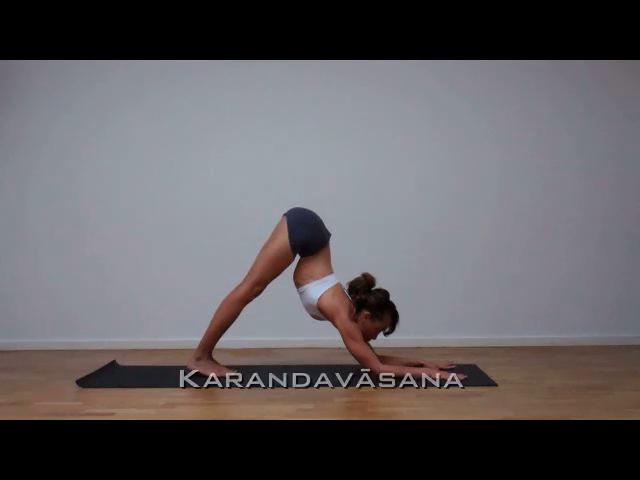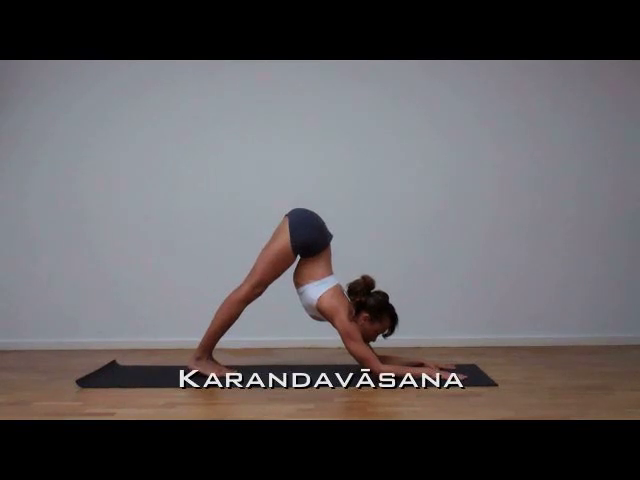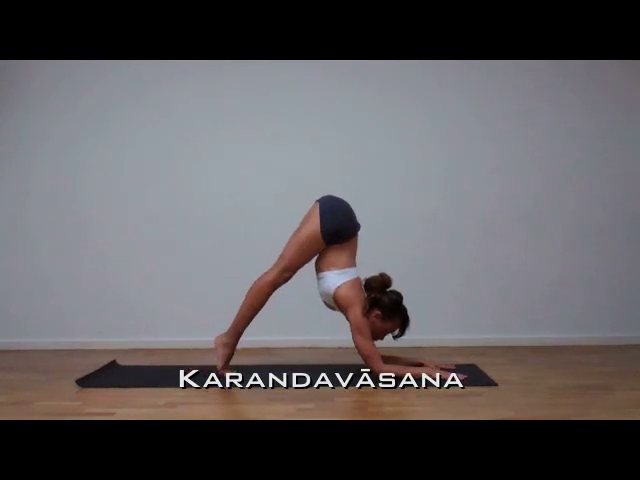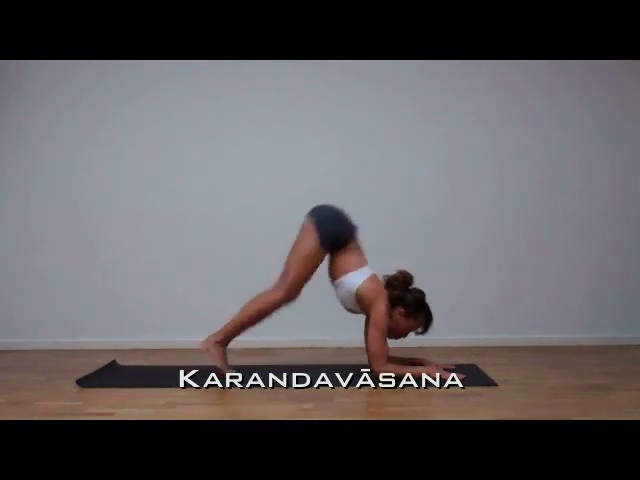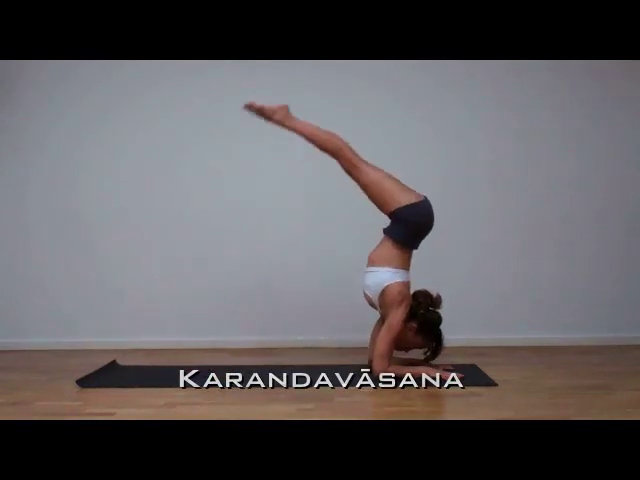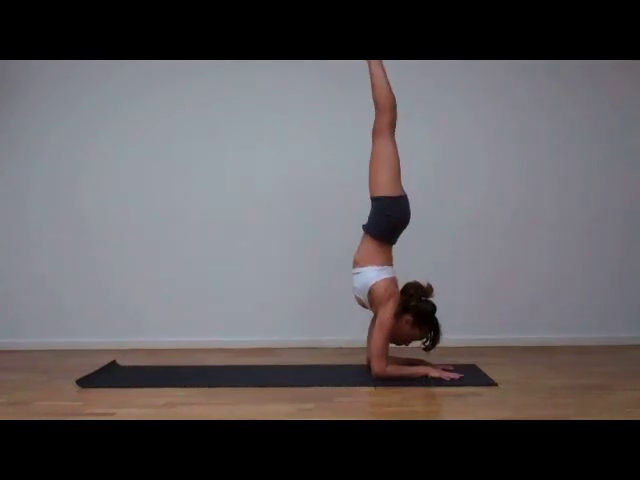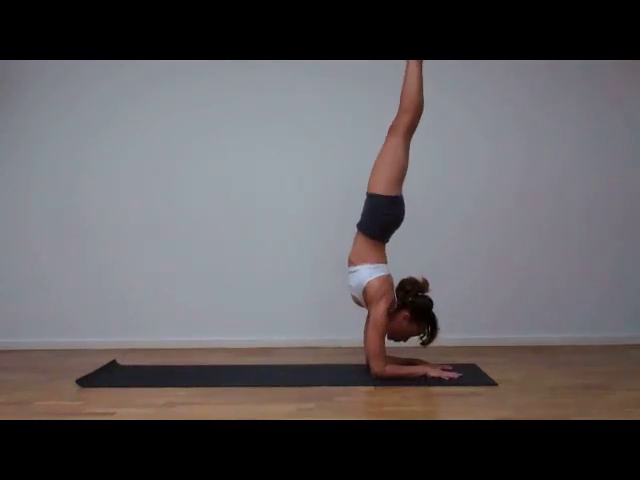
dt=0.7s
person 1, frame 1
left shoulder: (351, 311)
right shoulder: (345, 317)
left elbow: (372, 358)
right elbow: (377, 369)
left wrist: (420, 362)
right wrist: (428, 373)
left hip: (305, 227)
right hip: (300, 228)
left knee: (251, 290)
right knee: (247, 289)
right ankle: (200, 356)
person 1, frame 2
left shoulder: (350, 313)
right shoulder: (344, 318)
left elbow: (372, 358)
right elbow: (377, 369)
left wrist: (420, 362)
right wrist: (427, 373)
left hip: (306, 228)
right hip: (301, 228)
left knee: (252, 291)
right knee: (249, 290)
right ankle: (200, 356)
person 1, frame 3
left shoulder: (362, 305)
right shoulder: (357, 310)
left elbow: (374, 356)
right elbow: (378, 367)
left wrist: (420, 362)
right wrist: (425, 372)
left knee: (280, 276)
right knee: (278, 274)
right ankle: (229, 338)
person 1, frame 4
left shoulder: (373, 299)
right shoulder: (379, 304)
left elbow: (377, 355)
right elbow: (380, 368)
left wrist: (420, 362)
right wrist: (424, 370)
left hip: (328, 225)
right hip: (329, 224)
left knee: (284, 292)
right knee: (284, 292)
right ankle: (218, 339)
person 1, frame 5
right shoulder: (397, 311)
right elbow: (380, 366)
right wrist: (424, 368)
left hip: (412, 217)
right hip: (411, 215)
right knee: (354, 162)
person 1, frame 6
right shoulder: (388, 305)
right elbow: (379, 368)
right wrist: (425, 368)
left hip: (387, 214)
right hip: (388, 213)
right knee: (384, 128)
person 1, frame 7
right shoulder: (382, 303)
right elbow: (378, 367)
right wrist: (423, 369)
left hip: (381, 211)
right hip: (381, 210)
left knee: (401, 131)
right knee: (401, 129)
